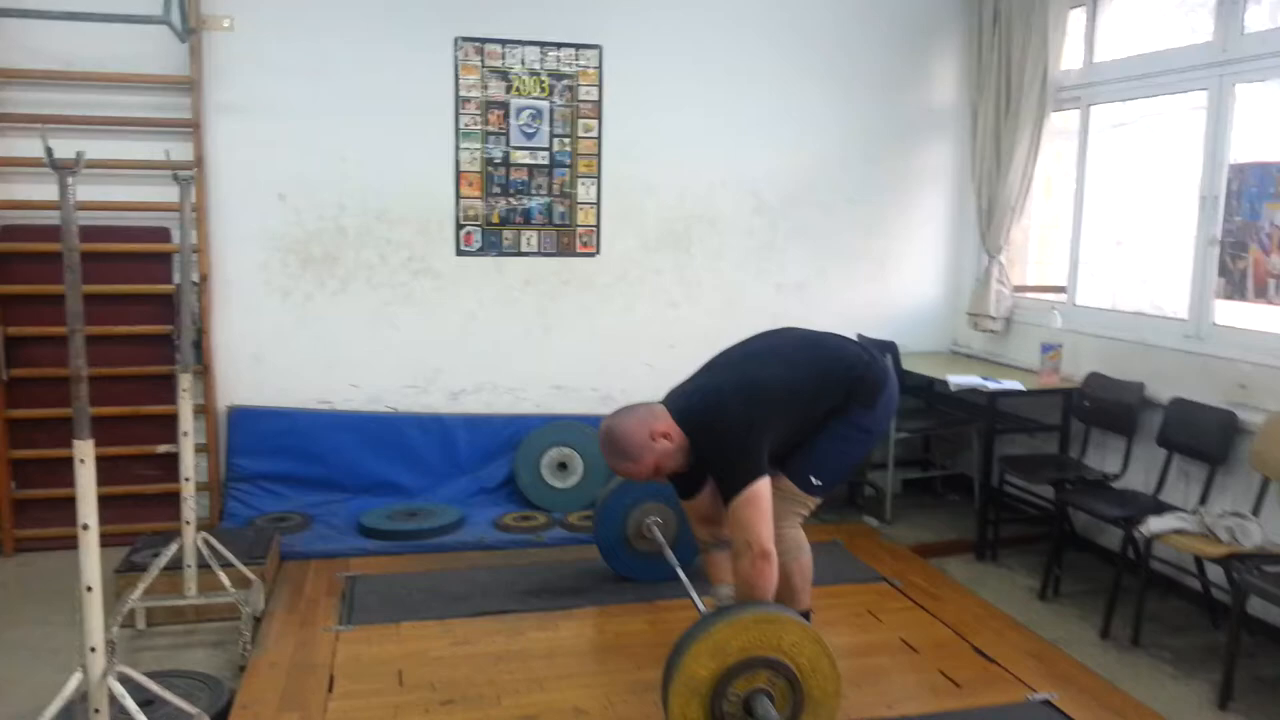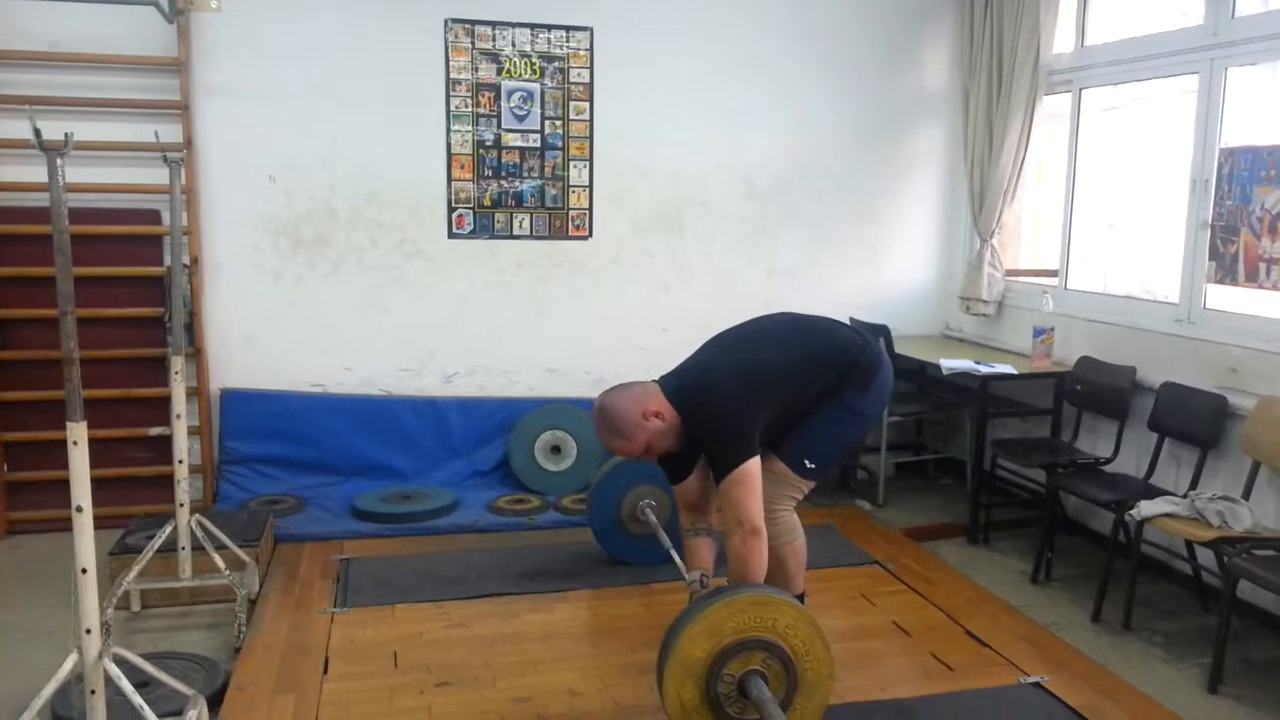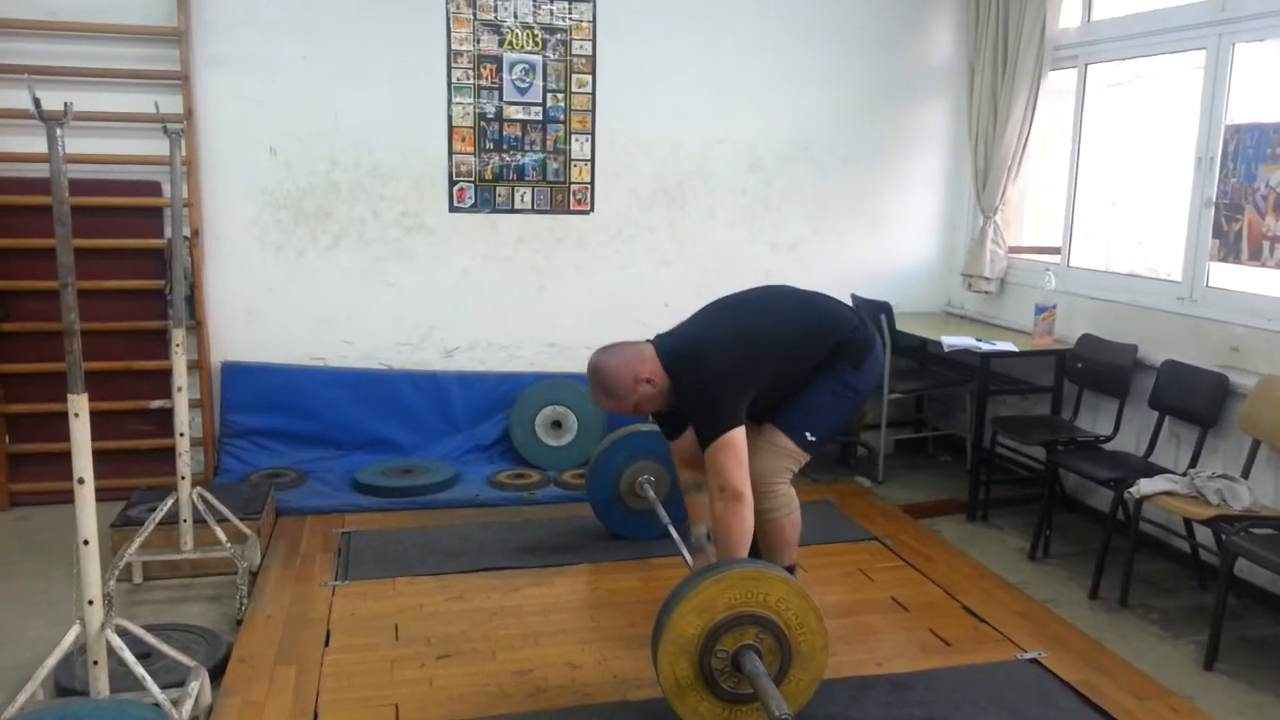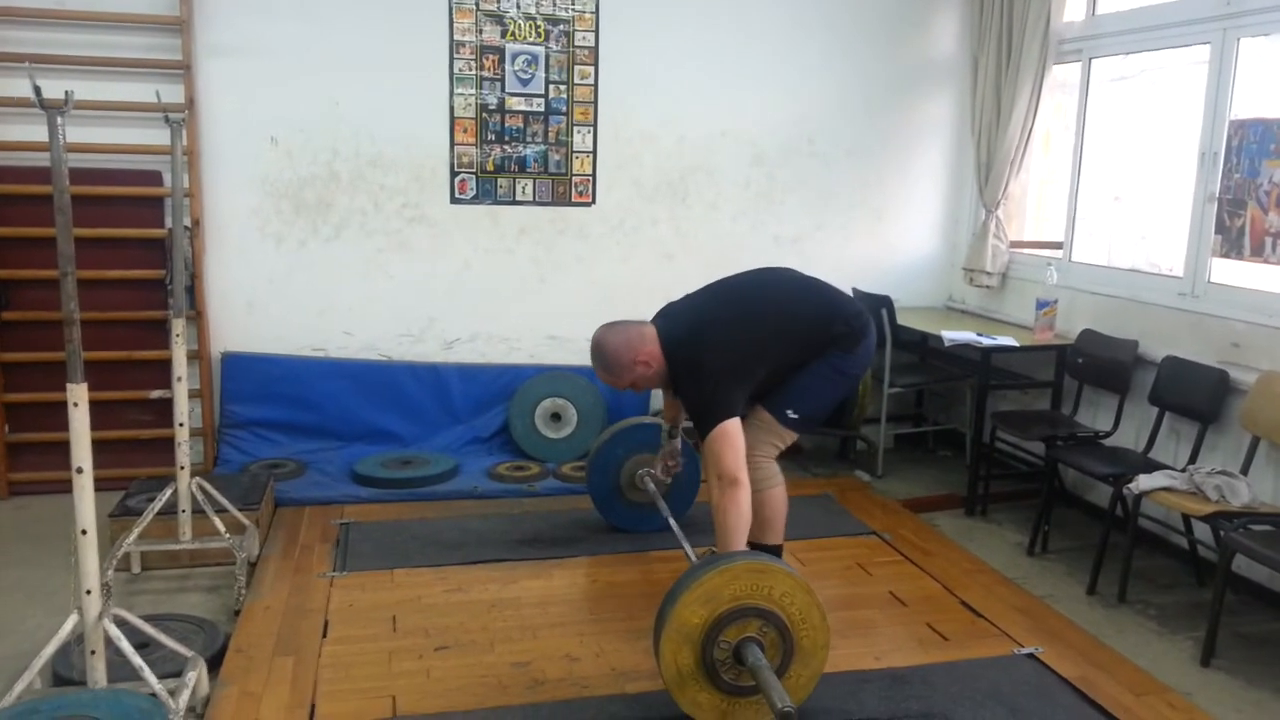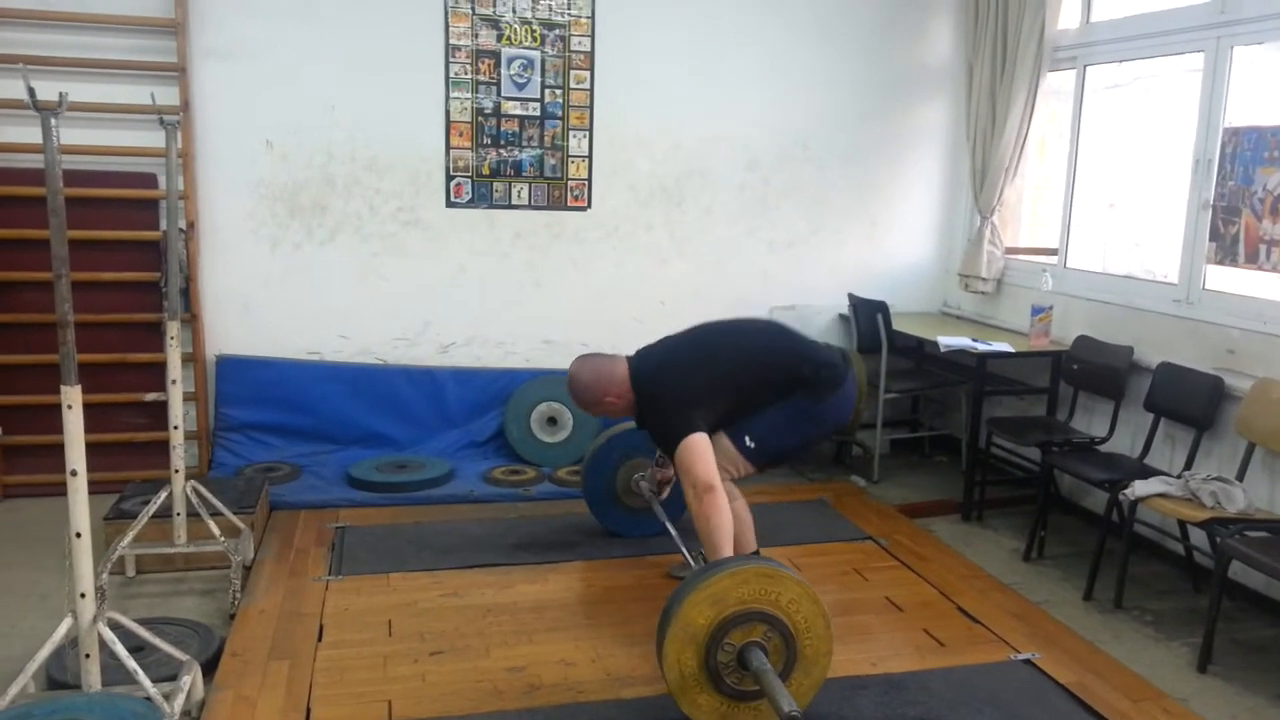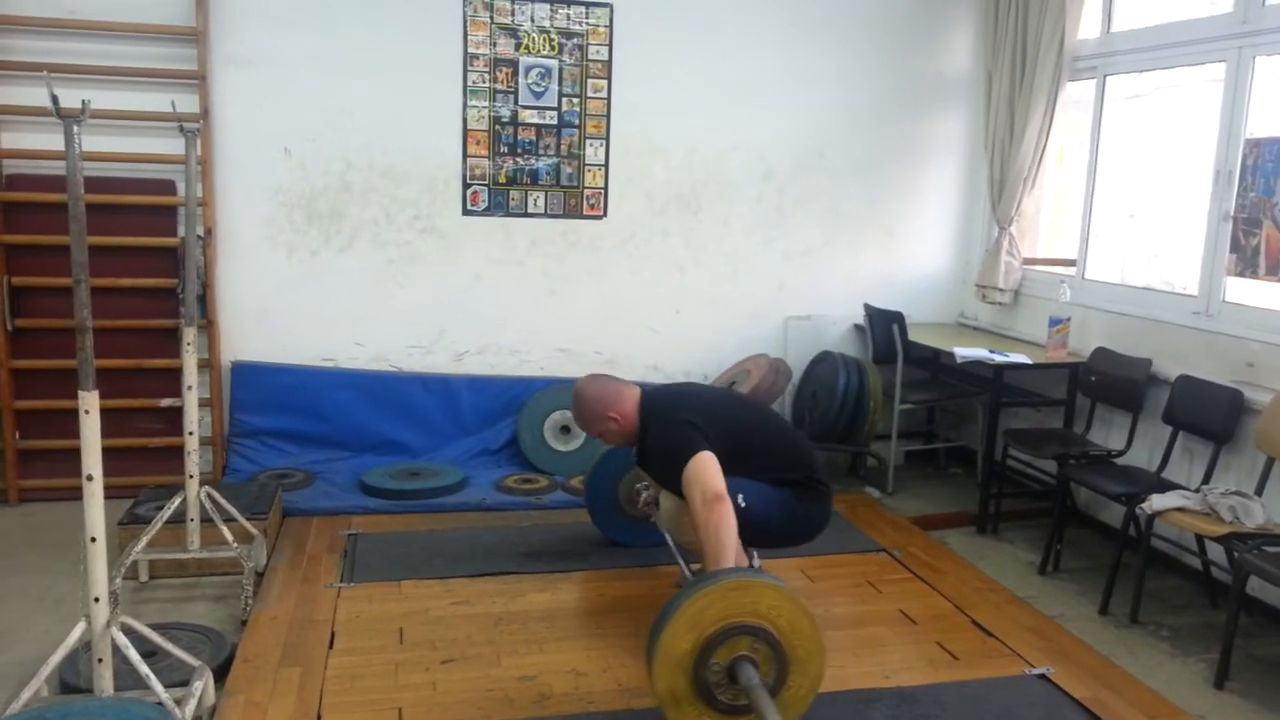
dt=0.4s
person 1, frame 1
left shoulder: (727, 434)
right shoulder: (677, 430)
left elbow: (757, 551)
right elbow: (709, 526)
right wrist: (725, 604)
left hip: (863, 392)
right hip: (809, 386)
left knee: (778, 517)
right knee: (743, 505)
person 1, frame 2
left shoulder: (717, 416)
right shoulder: (674, 413)
left elbow: (747, 527)
right elbow: (695, 512)
right wrist: (699, 592)
left hip: (858, 376)
right hip: (809, 374)
left knee: (769, 499)
right knee: (738, 488)
person 1, frame 3
left shoulder: (708, 380)
right shoulder: (665, 361)
left elbow: (731, 493)
right elbow: (691, 466)
right wrist: (701, 543)
left hip: (848, 355)
right hip: (796, 354)
left knee: (765, 471)
right knee: (732, 462)
person 1, frame 4
left shoulder: (705, 365)
right shoulder: (666, 330)
left elbow: (728, 479)
right elbow: (677, 385)
right wrist: (670, 435)
left hip: (844, 340)
right hip: (802, 330)
left knee: (754, 451)
right knee: (733, 444)
person 1, frame 5
left shoulder: (664, 398)
right shoulder: (648, 368)
left elbow: (705, 488)
right wrist: (671, 466)
left hip: (822, 393)
right hip: (801, 379)
left knee: (709, 474)
right ankle: (718, 557)
person 1, frame 6
left shoulder: (670, 429)
right shoulder: (662, 404)
left elbow: (713, 502)
left hip: (800, 503)
left knee: (680, 509)
right ankle: (738, 564)
